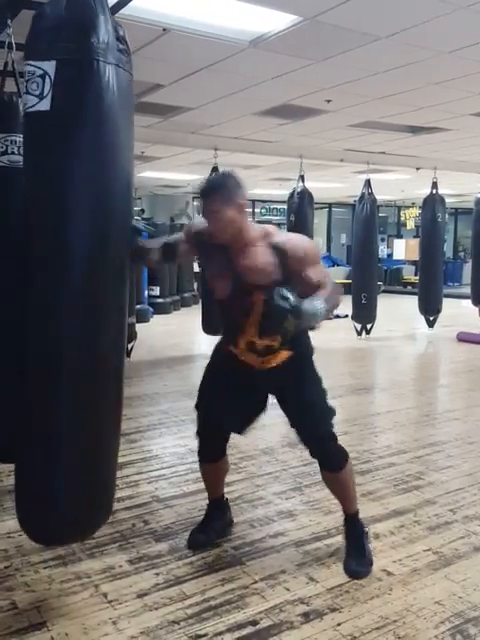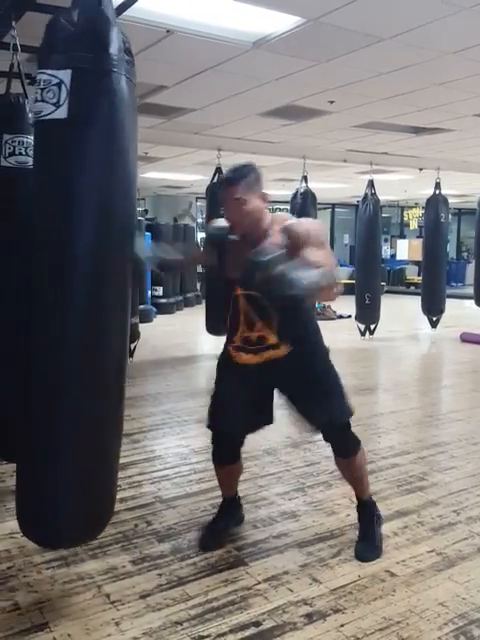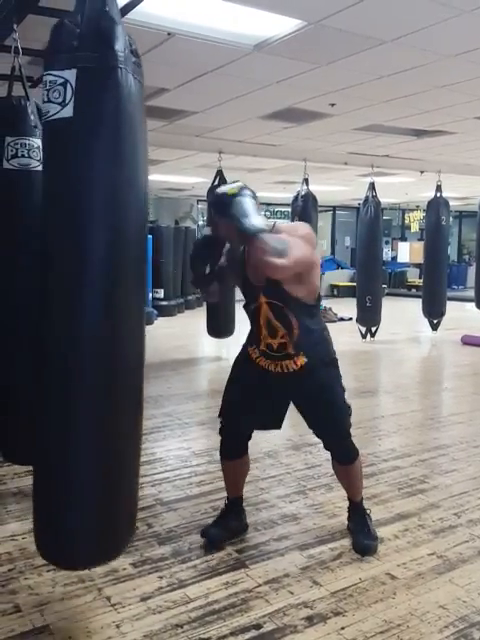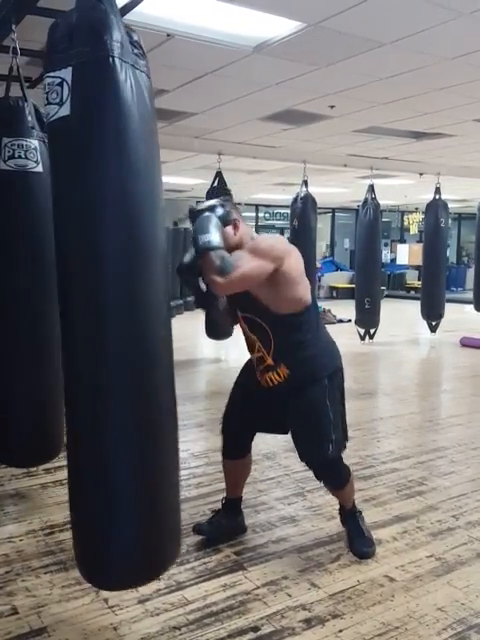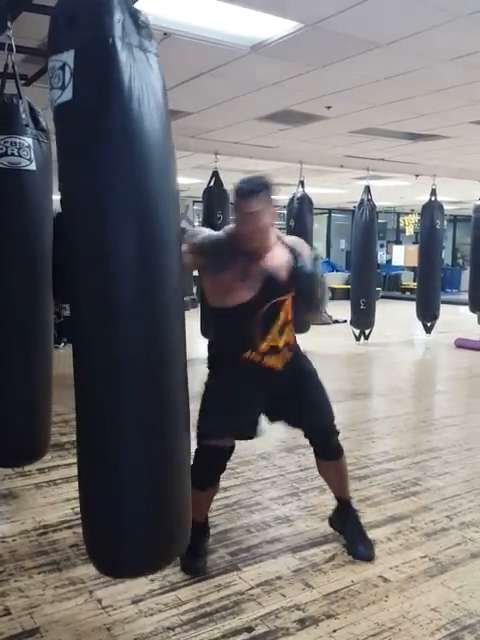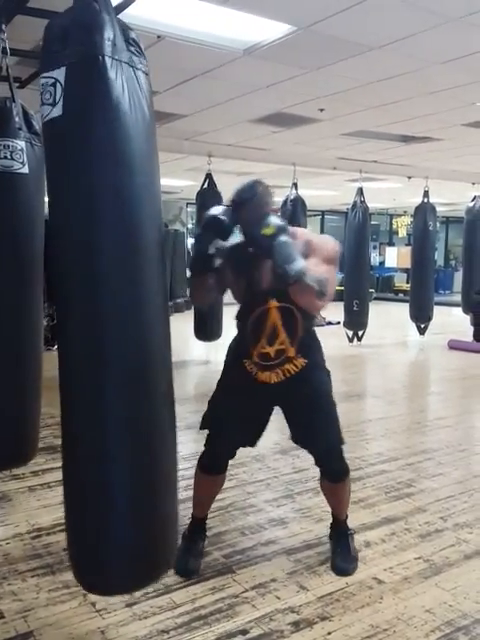
dt=0.4s
person 1, frame 1
left shoulder: (289, 246)
right shoulder: (203, 239)
left elbow: (329, 292)
right elbow: (161, 250)
left wrist: (300, 314)
right wrist: (145, 250)
left hip: (287, 356)
right hip: (234, 357)
left knee: (322, 443)
right knee: (211, 435)
left ankle: (355, 527)
right ankle: (218, 513)
person 1, frame 2
left shoulder: (298, 231)
right shoulder: (228, 238)
left elbow: (329, 289)
left hip: (298, 350)
right hip: (242, 355)
left knee: (337, 431)
right knee: (225, 436)
left ankle: (367, 511)
right ankle: (229, 511)
person 1, frame 3
left shoulder: (297, 235)
right shoulder: (239, 247)
left elbow: (274, 265)
right elbow: (214, 289)
left wrist: (245, 214)
left hip: (311, 359)
right hip: (259, 355)
left knee: (339, 440)
right knee: (232, 432)
left ankle: (358, 513)
right ankle: (234, 513)
person 1, frame 4
left shoulder: (271, 249)
right shoulder: (240, 257)
left elbow: (222, 282)
right elbow: (222, 295)
left wrist: (207, 230)
left hip: (311, 371)
right hip: (265, 368)
left knee: (325, 460)
right knee: (234, 435)
left ankle: (351, 517)
right ankle: (231, 514)
person 1, frame 5
left shoulder: (294, 251)
right shoulder: (213, 245)
left elbow: (314, 300)
left wrist: (311, 280)
left hip: (285, 360)
right hip: (233, 367)
left knee: (325, 437)
right knee: (212, 453)
left ankle: (345, 514)
right ankle: (197, 532)
person 1, frame 6
left shoulder: (319, 245)
right shoulder: (237, 253)
left elbow: (317, 297)
right elbow: (200, 298)
left wrist: (282, 246)
right wrist: (204, 247)
left hip: (304, 368)
right hip: (246, 368)
left knee: (330, 456)
right knee: (216, 450)
left ankle: (341, 531)
right ankle: (195, 534)
